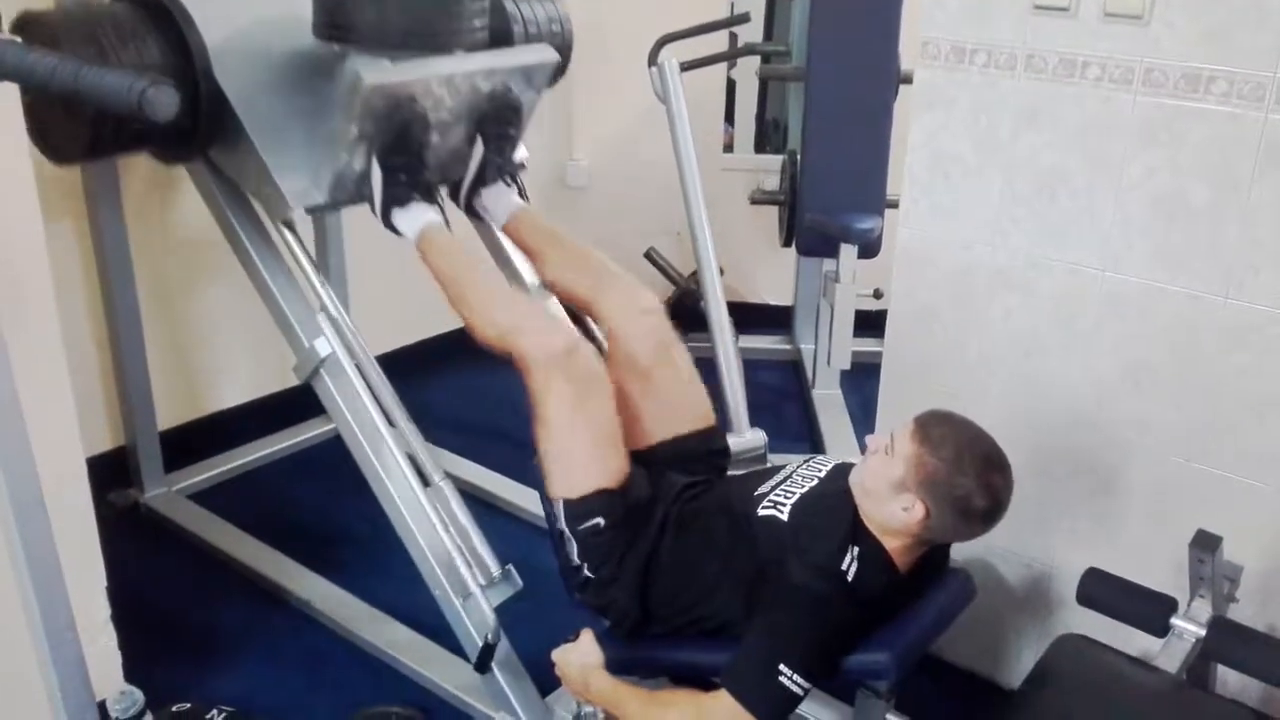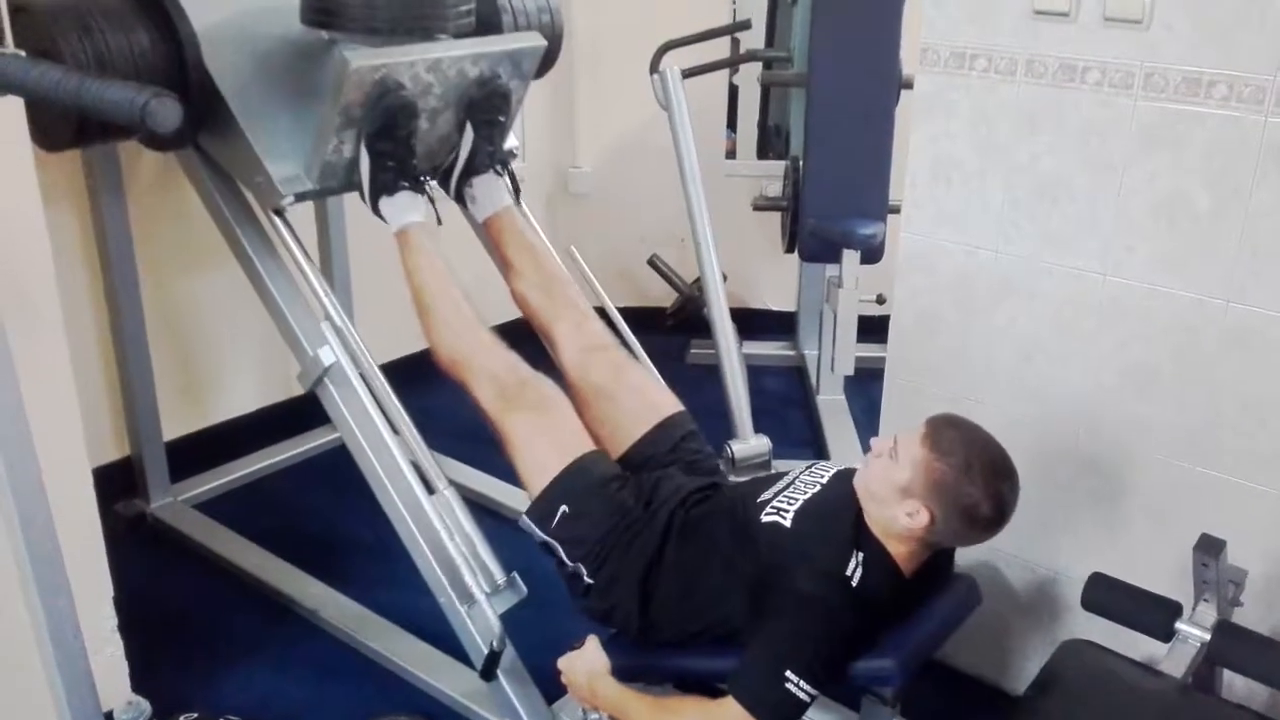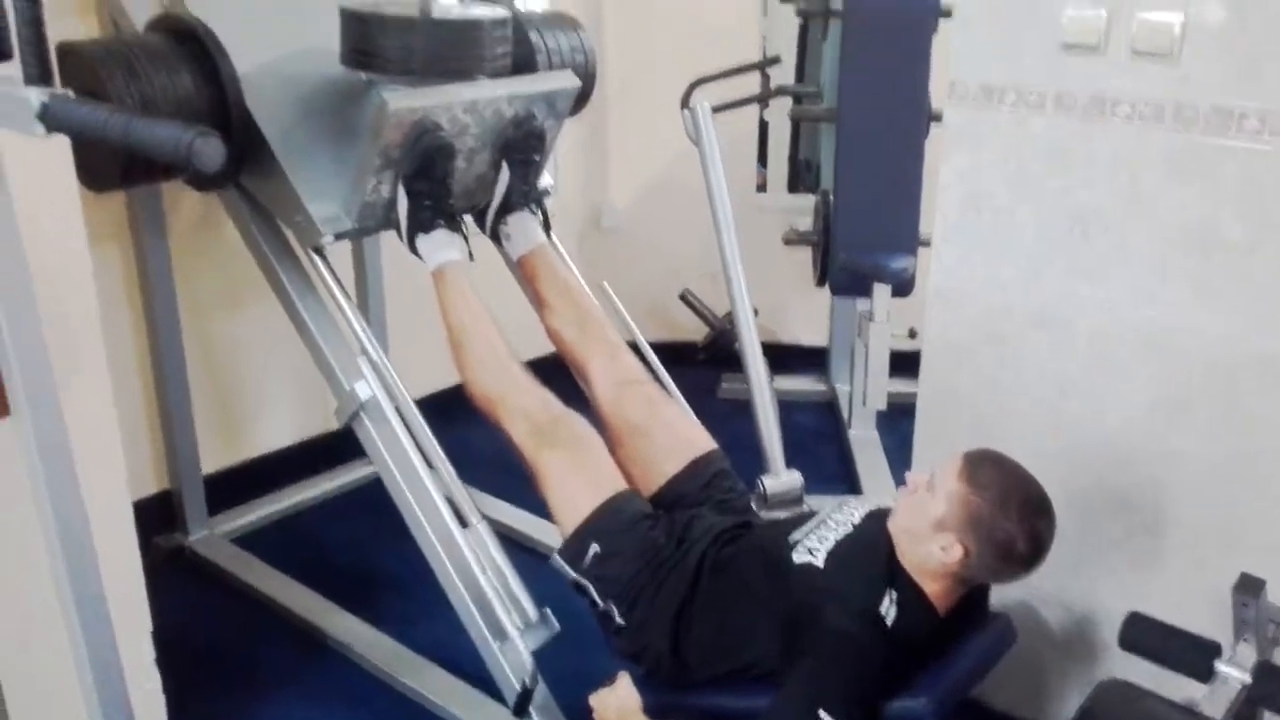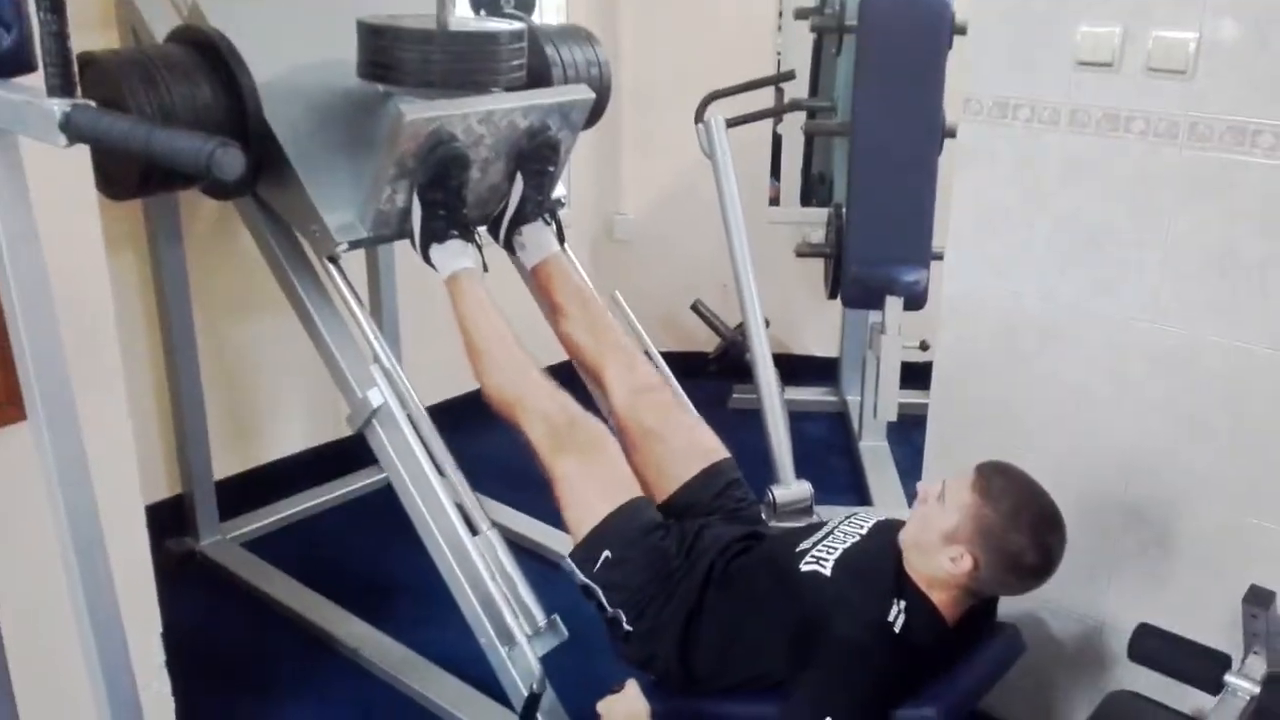
dt=0.5s
person 1, frame 1
left shoulder: (822, 593)
right shoulder: (907, 528)
left hip: (625, 561)
right hip: (696, 497)
left knee: (553, 347)
right knee: (632, 311)
left ankle: (419, 218)
right ankle: (496, 197)
person 1, frame 2
left shoulder: (829, 597)
right shoulder: (911, 529)
left hip: (627, 559)
right hip: (697, 502)
left knee: (512, 385)
right knee: (582, 337)
left ankle: (406, 210)
right ankle: (484, 186)
person 1, frame 3
left shoulder: (861, 634)
right shoulder: (944, 574)
left hip: (661, 595)
right hip: (728, 537)
left knee: (544, 421)
right knee: (615, 372)
left ankle: (443, 248)
right ankle: (519, 225)
person 1, frame 4
left shoulder: (871, 643)
right shoulder: (953, 580)
left hip: (667, 609)
right hip: (738, 548)
left knee: (559, 421)
right knee: (628, 379)
left ankle: (455, 256)
right ankle: (530, 235)
